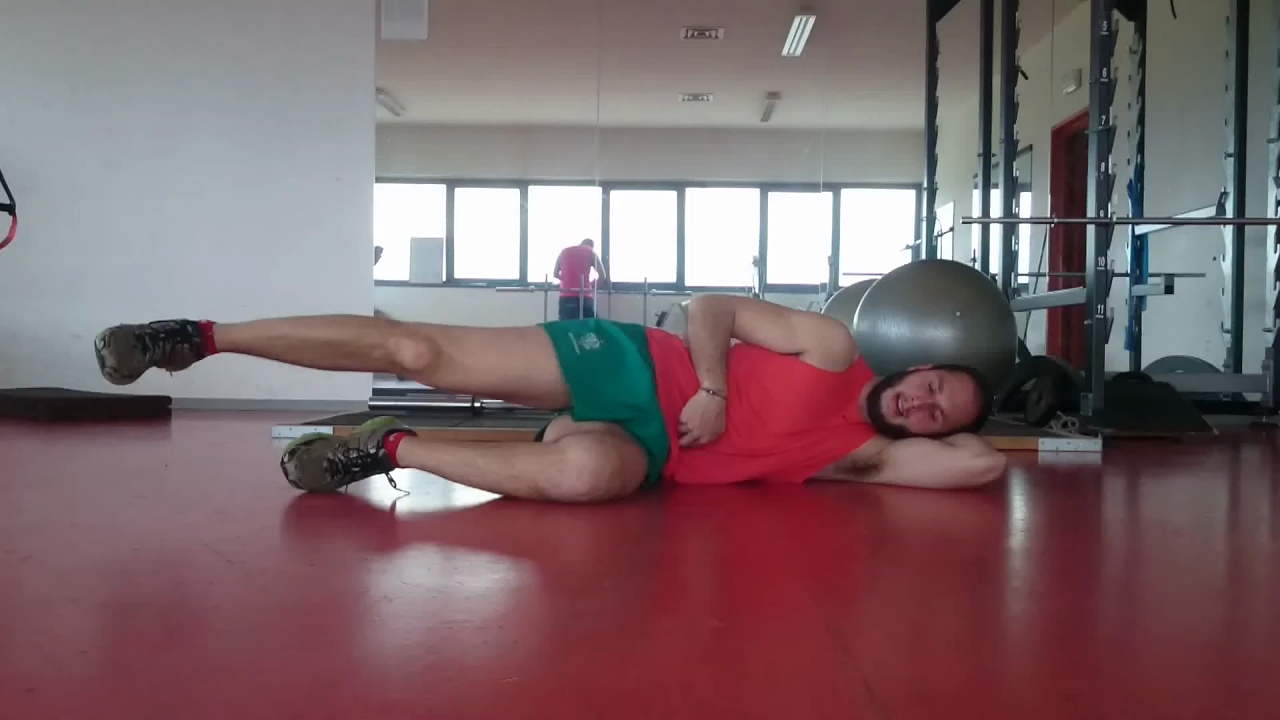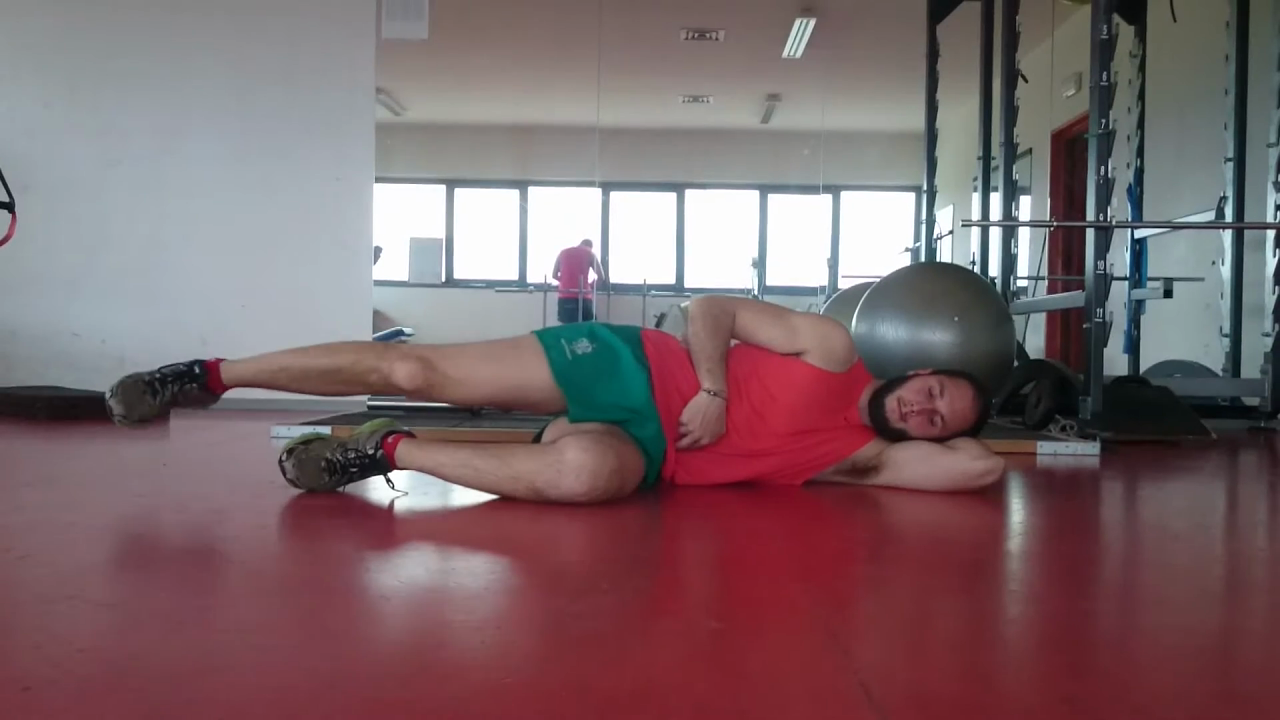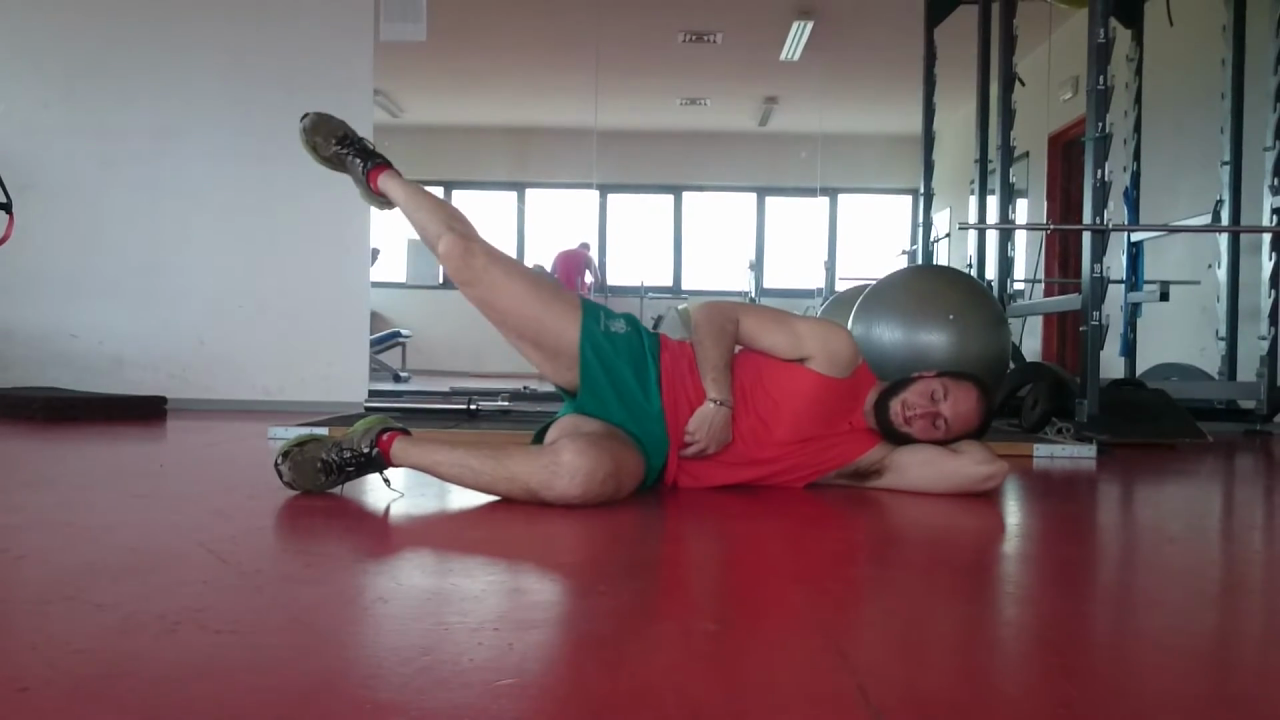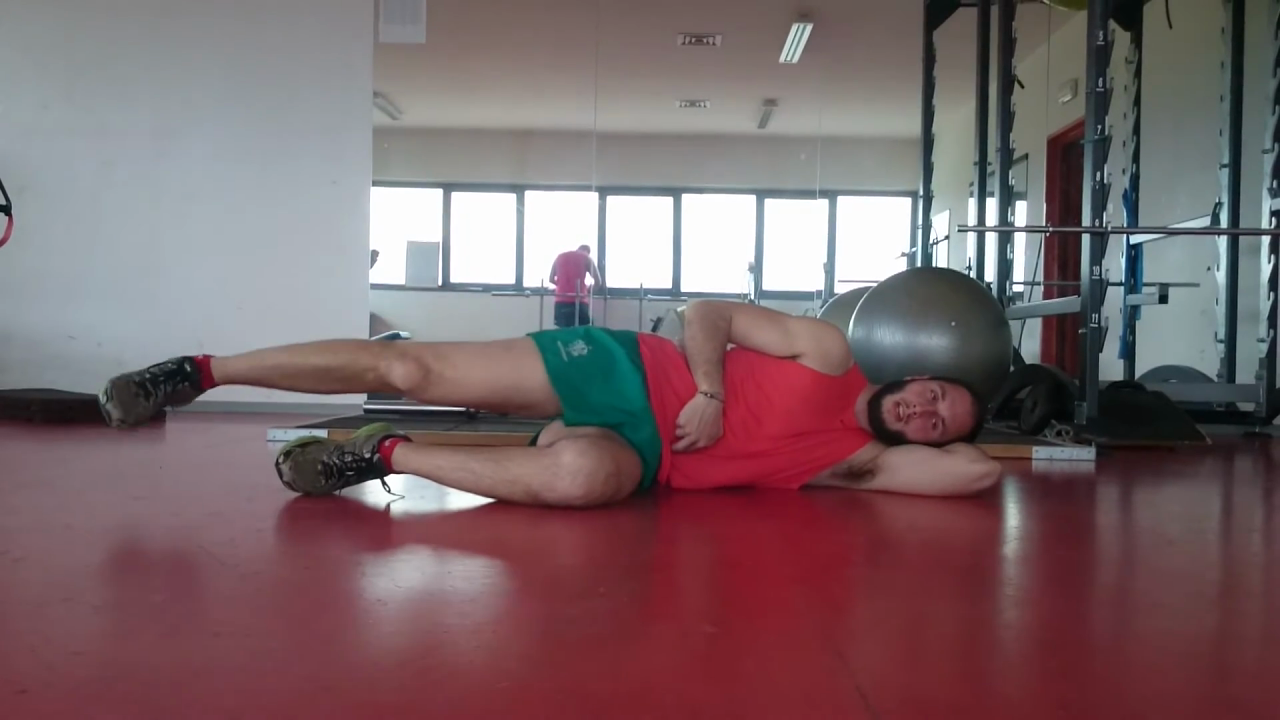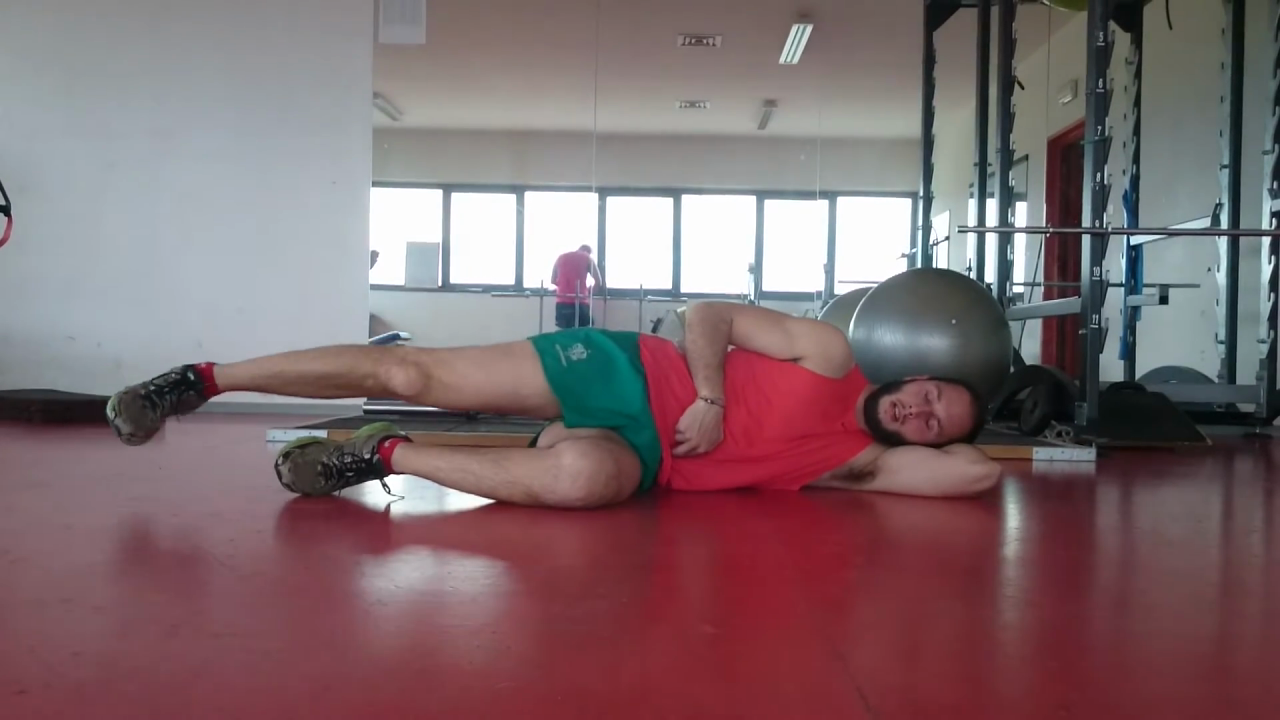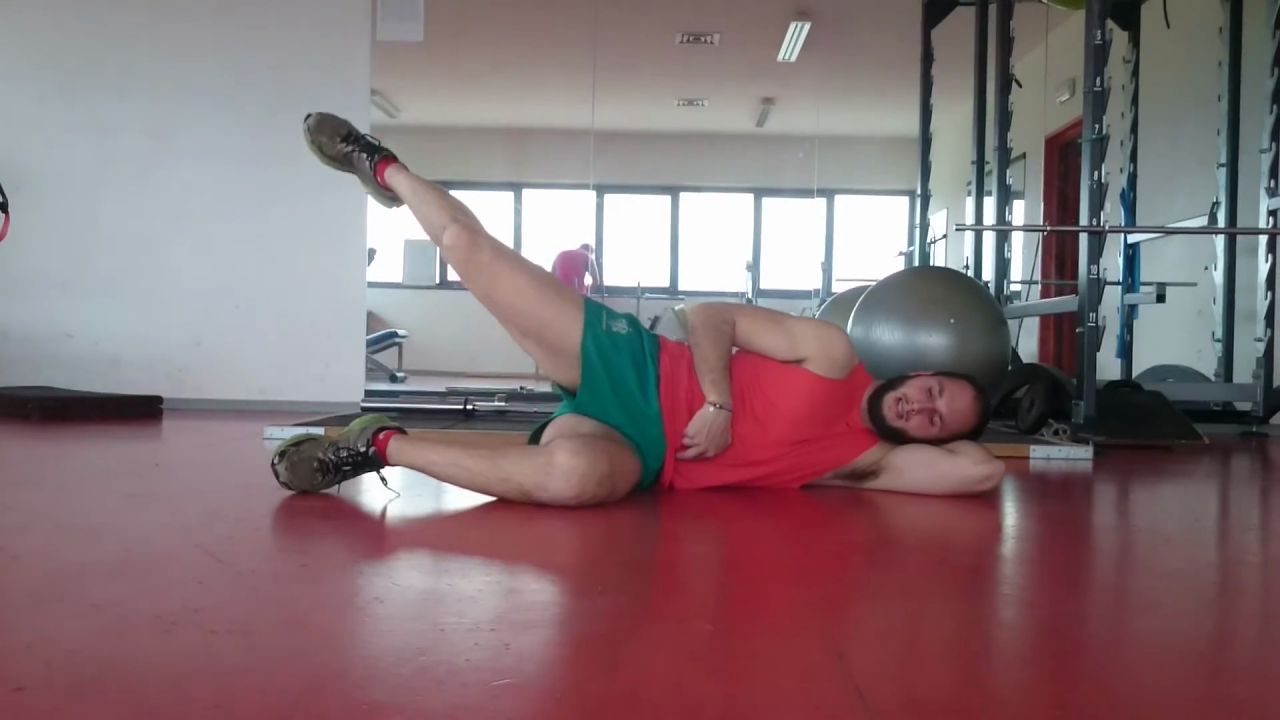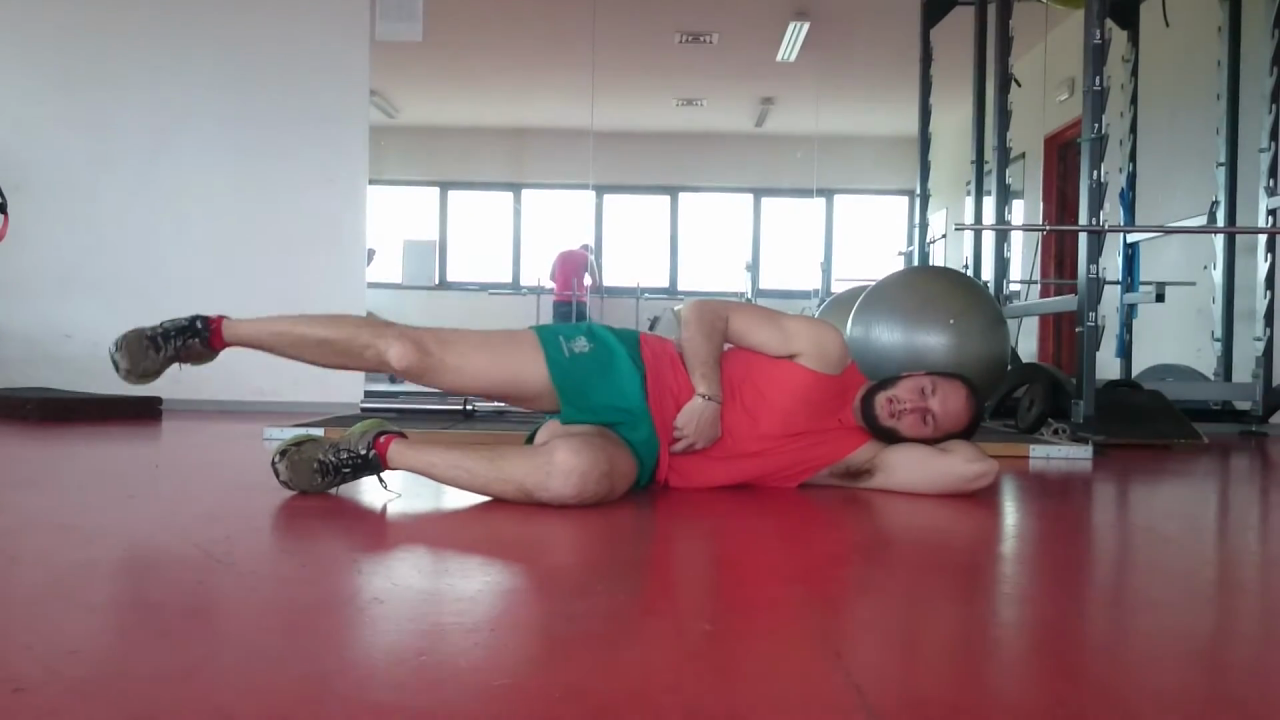
dt=0.7s
person 1, frame 1
left shoulder: (866, 454)
right shoulder: (830, 347)
left elbow: (986, 461)
right elbow: (712, 308)
right wrist: (712, 389)
left hip: (643, 444)
right hip: (627, 365)
left knee: (583, 469)
right knee: (420, 349)
left ankle: (390, 449)
right ankle: (202, 336)
person 1, frame 2
left shoulder: (867, 456)
right shoulder: (833, 350)
right elbow: (711, 308)
right wrist: (714, 391)
left hip: (646, 449)
right hip: (625, 367)
left knee: (583, 471)
right knee: (413, 367)
left ankle: (387, 450)
right ankle: (211, 374)
person 1, frame 3
left shoulder: (872, 459)
right shoulder: (836, 356)
left elbow: (985, 471)
right elbow: (715, 314)
right wrist: (718, 400)
left hip: (646, 447)
right hip: (633, 363)
left knee: (584, 473)
right knee: (464, 254)
left ankle: (383, 448)
person 1, frame 4
left shoulder: (860, 460)
right shoulder: (828, 354)
right elbow: (708, 313)
right wrist: (709, 394)
left hip: (639, 452)
right hip: (621, 372)
left knee: (580, 474)
right knee: (408, 367)
left ankle: (382, 455)
right ankle: (201, 369)
person 1, frame 5
left shoulder: (862, 463)
right shoulder: (831, 354)
left elbow: (977, 472)
right elbow: (710, 314)
right wrist: (710, 397)
left hip: (638, 449)
right hip: (623, 375)
left knee: (581, 475)
right knee: (404, 370)
left ankle: (384, 454)
right ankle: (207, 378)
person 1, frame 6
left shoulder: (870, 459)
right shoulder: (835, 359)
left elbow: (983, 471)
right elbow: (711, 317)
right wrist: (717, 404)
left hip: (644, 449)
right hip: (632, 365)
left knee: (582, 474)
right knee: (468, 245)
left ankle: (379, 447)
person 1, frame 7
left shoulder: (860, 459)
right shoulder: (824, 351)
left elbow: (975, 470)
right elbow: (706, 312)
right wrist: (707, 396)
left hip: (638, 449)
right hip: (618, 371)
left knee: (575, 472)
right knee: (409, 350)
left ankle: (381, 451)
right ankle: (213, 331)
